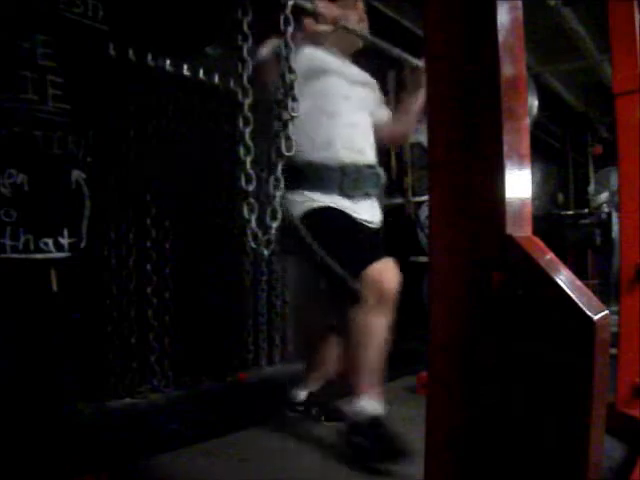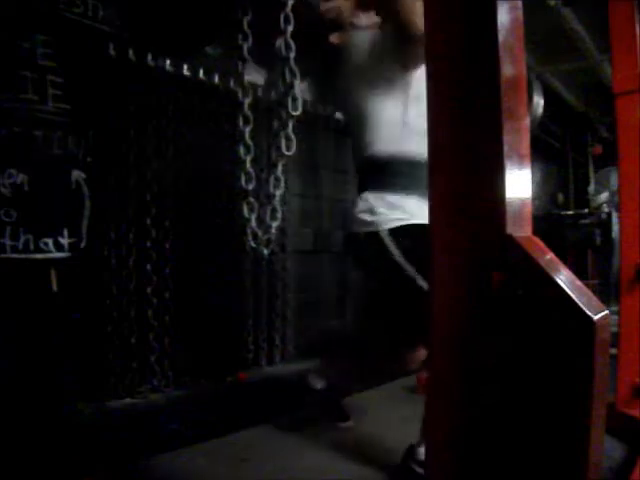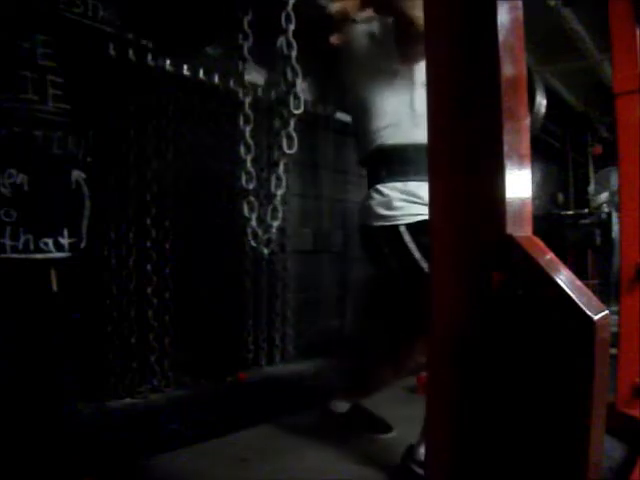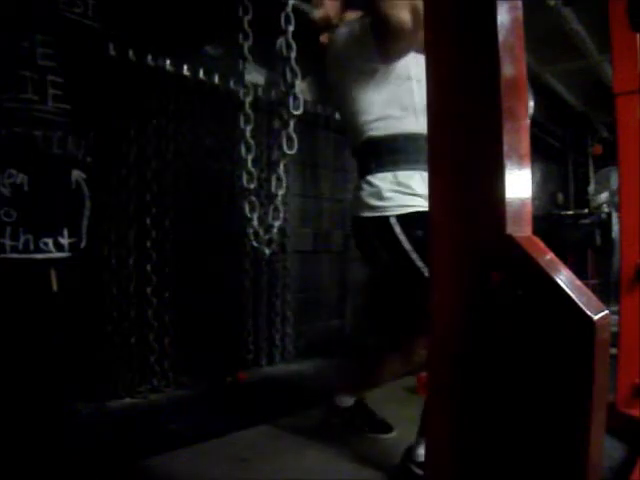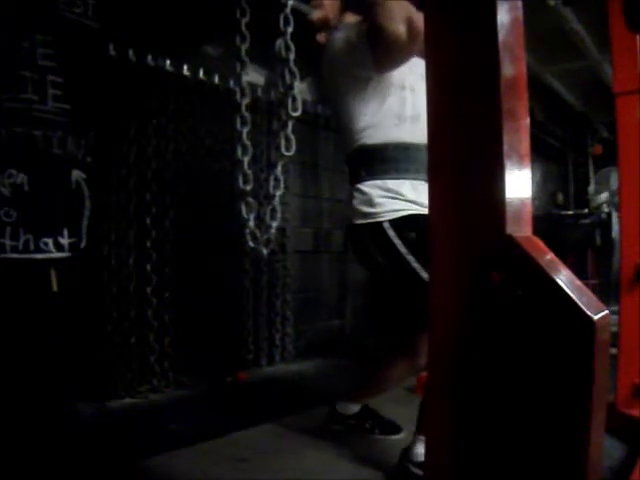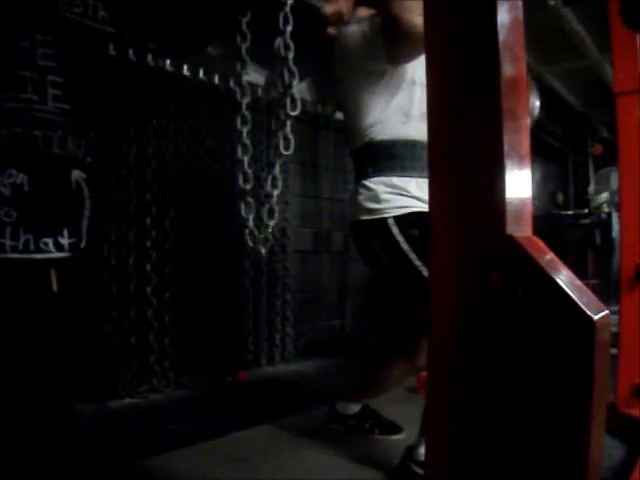
dt=0.4s
person 1, frame 1
left shoulder: (360, 78)
right shoulder: (300, 58)
left elbow: (392, 128)
left wrist: (426, 85)
left hip: (364, 208)
right hip: (318, 205)
left knee: (362, 315)
right knee: (384, 286)
left ankle: (304, 394)
right ankle: (365, 417)
person 1, frame 2
left shoulder: (403, 62)
right shoulder: (368, 47)
left hip: (422, 220)
right hip: (395, 220)
left knee: (408, 349)
left ankle: (325, 380)
person 1, frame 3
left shoulder: (403, 52)
right shoulder: (370, 40)
left hip: (424, 214)
right hip: (407, 215)
left knee: (404, 339)
left ankle: (346, 402)
person 1, frame 4
left shoulder: (412, 56)
right shoulder: (354, 39)
left hip: (422, 209)
right hip: (399, 209)
left knee: (412, 336)
left ankle: (348, 399)
person 1, frame 5
left shoulder: (415, 62)
right shoulder: (350, 43)
left hip: (421, 215)
right hip: (393, 216)
left knee: (417, 342)
left ankle: (350, 408)
person 1, frame 6
left shoulder: (413, 57)
right shoulder: (362, 39)
left hip: (422, 212)
right hip: (397, 212)
left knee: (416, 343)
left ankle: (349, 408)
